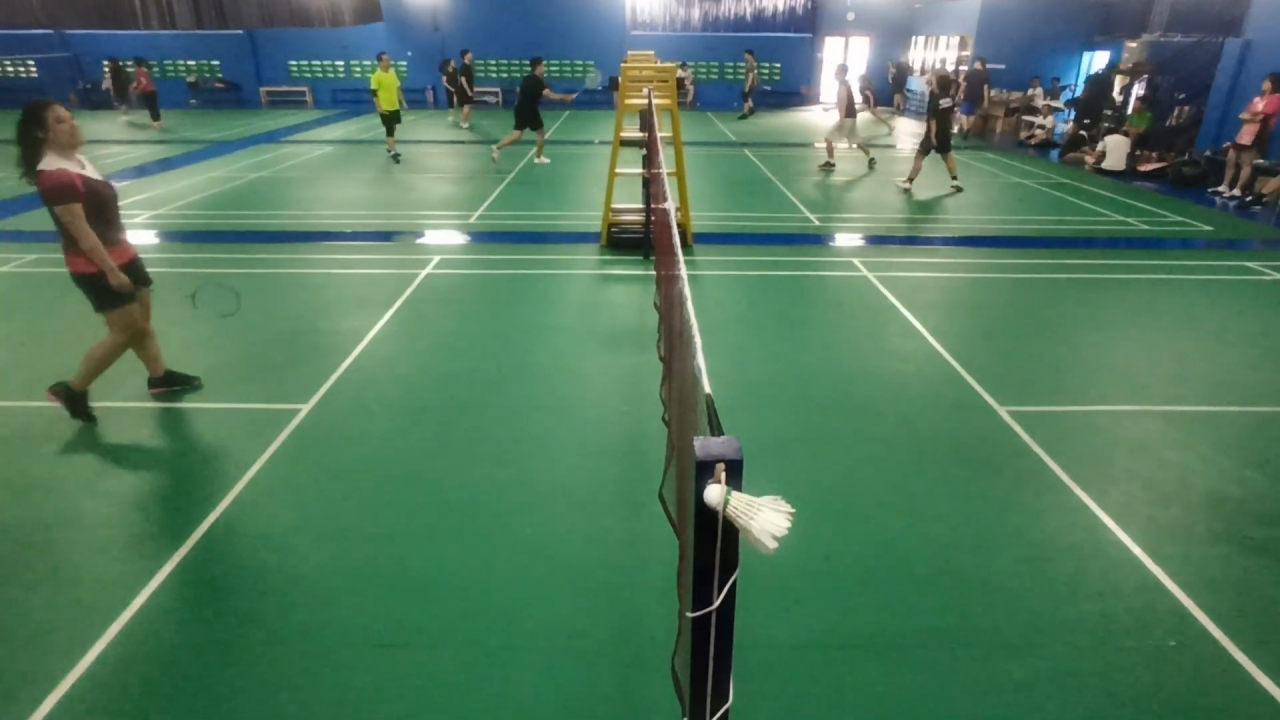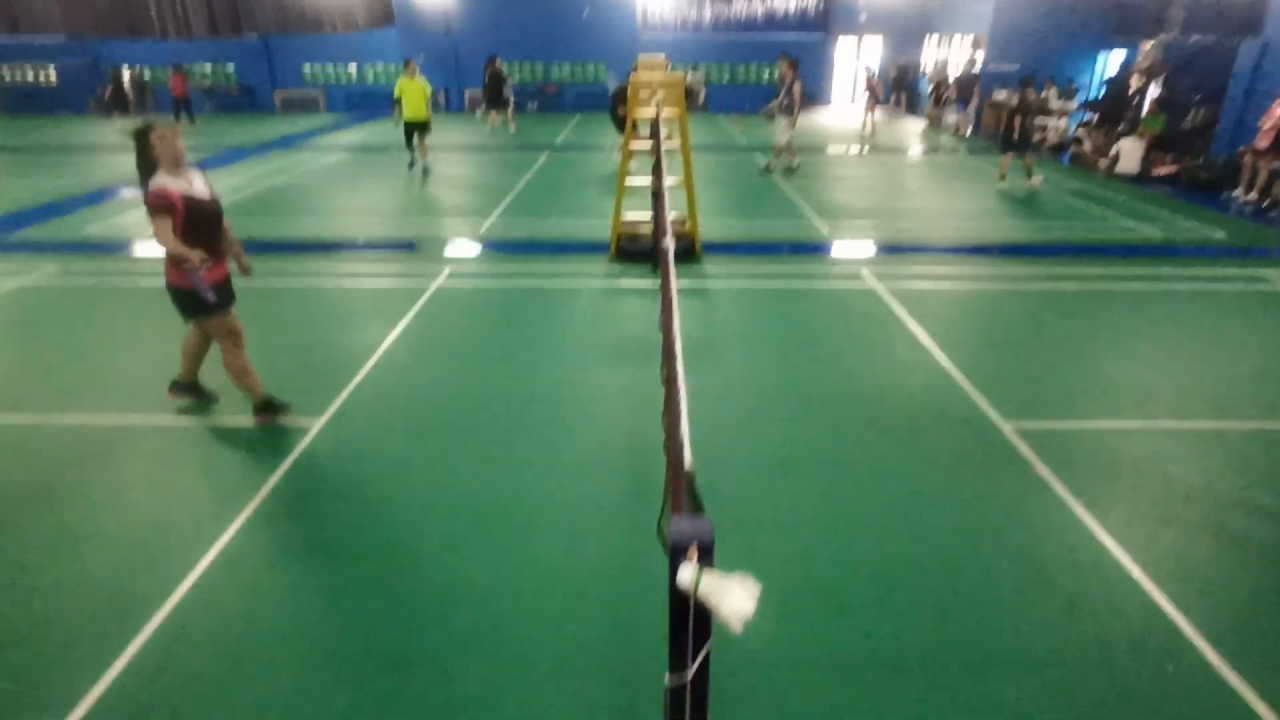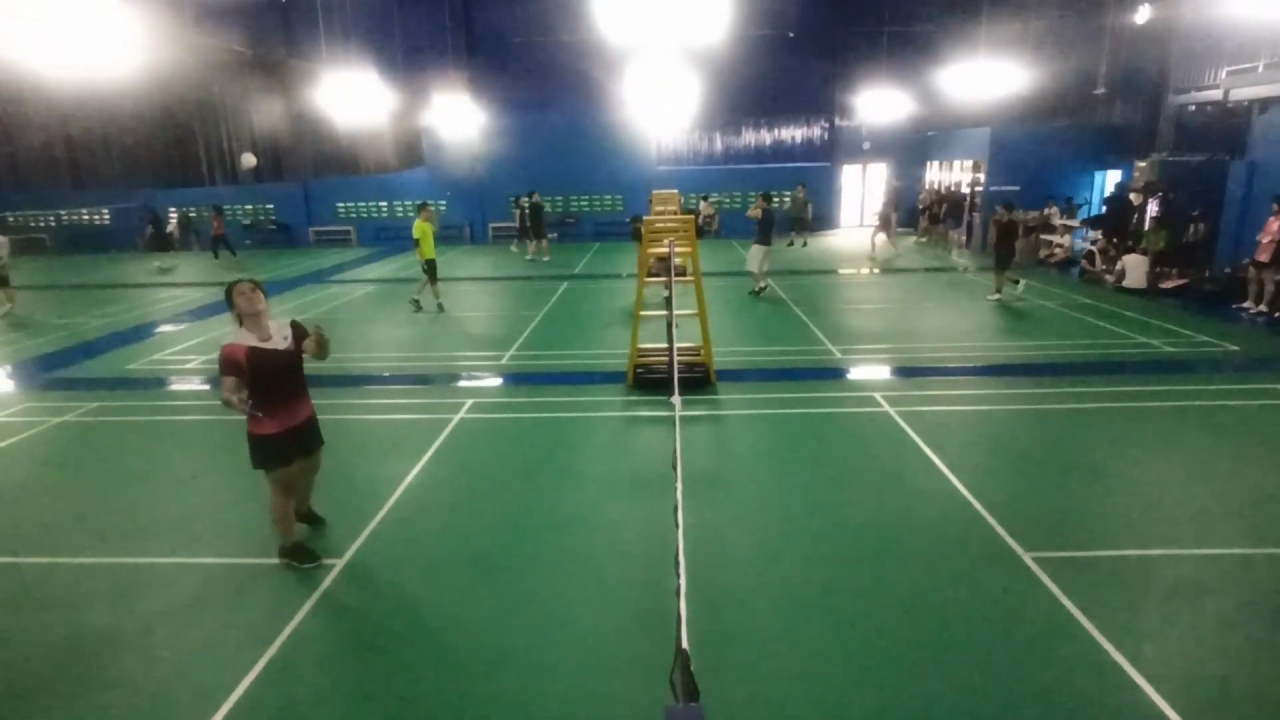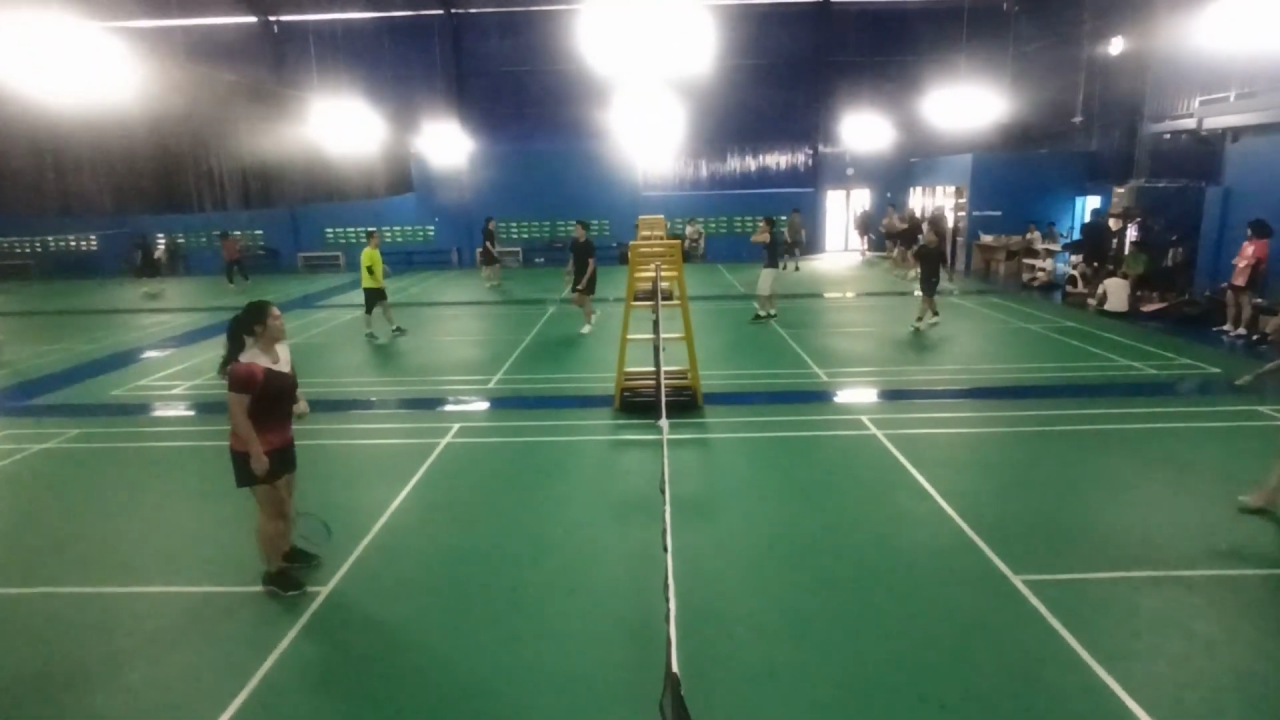
dt=1s
person 1, frame 1
left shoulder: (79, 160)
right shoulder: (55, 177)
right elbow: (81, 230)
left wrist: (125, 244)
right wrist: (111, 271)
left hip: (120, 257)
right hip: (97, 268)
left knee: (142, 320)
right knee: (125, 330)
left ankle: (160, 375)
right ankle: (72, 389)
person 1, frame 2
left shoulder: (197, 177)
right shoulder: (159, 192)
left elbow: (218, 221)
right elbow: (164, 235)
left wrist: (239, 254)
right wrist: (187, 254)
left hip: (215, 273)
right hip: (191, 281)
left knee: (204, 329)
right knee: (231, 336)
left ankle: (185, 382)
right ankle: (261, 402)
person 1, frame 3
left shoulder: (290, 328)
right shoulder: (232, 349)
left elbow: (318, 352)
right elbow: (228, 392)
left wrist: (321, 342)
right wrist: (235, 399)
left hip: (303, 418)
right hip: (268, 430)
left knee: (310, 468)
right knee: (283, 487)
left ankle: (302, 509)
right ankle: (289, 546)
person 1, frame 4
left shoulder: (284, 352)
right shoulder: (245, 368)
right elbow: (238, 415)
left wrist: (300, 402)
right wrist: (256, 453)
left hip: (282, 441)
right hip: (254, 450)
left knee: (285, 500)
right knee: (272, 508)
left ankle: (286, 551)
right ankle: (274, 573)
